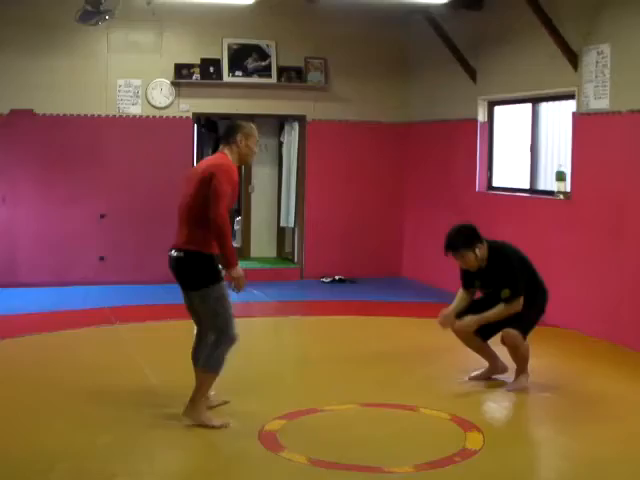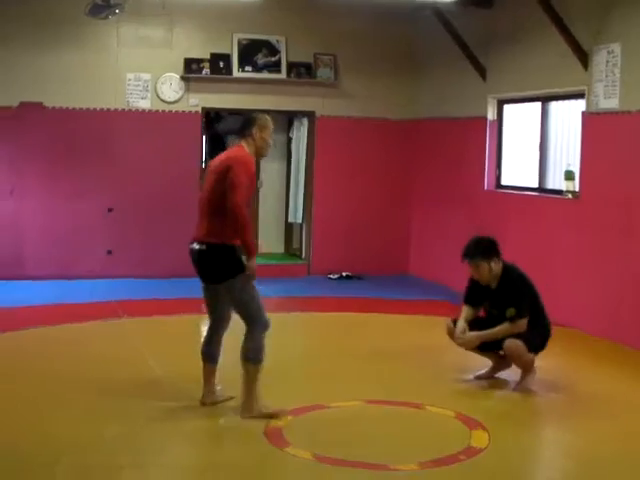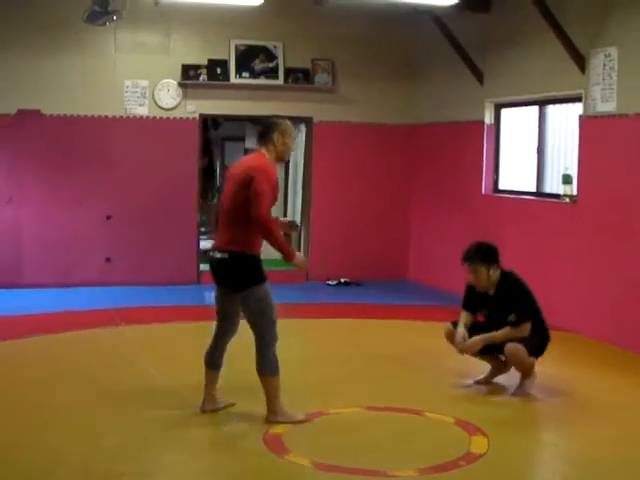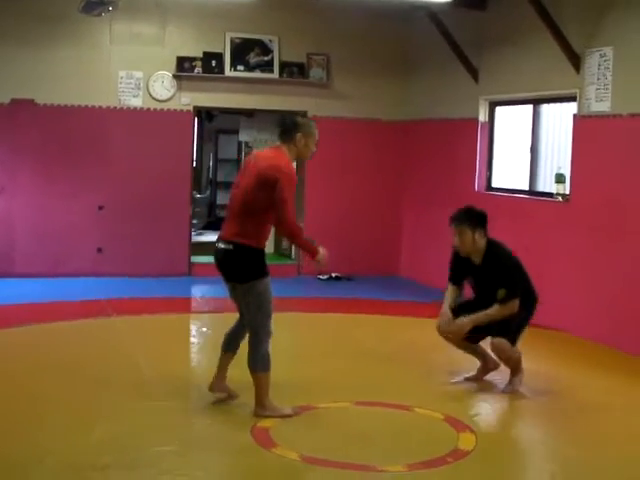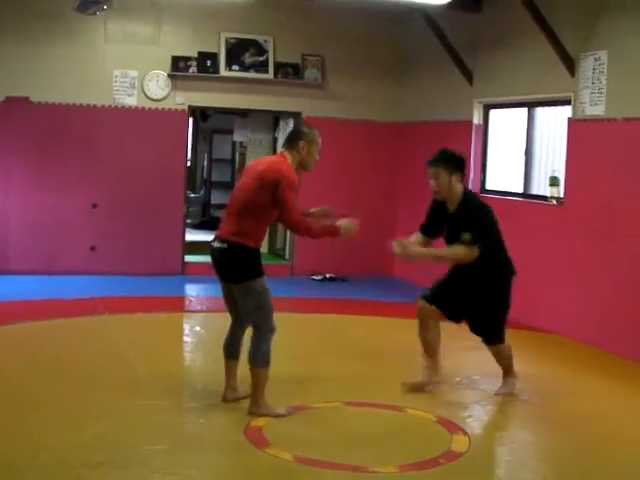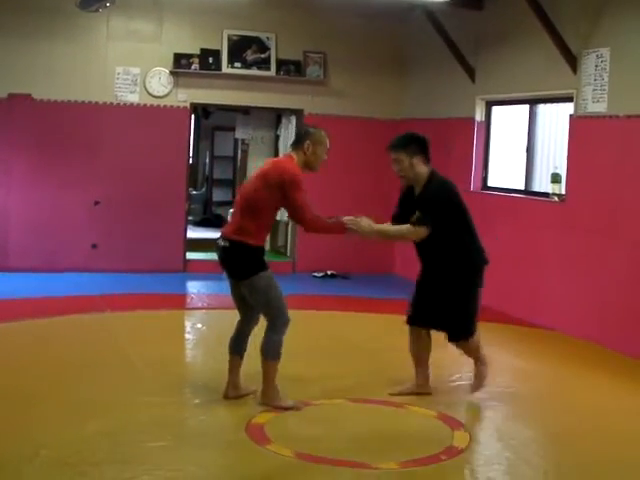
dt=0.3s
person 1, frame 1
left shoulder: (206, 165)
right shoulder: (225, 168)
right elbow: (218, 218)
left wrist: (221, 260)
right wrist: (232, 263)
left hip: (183, 256)
right hip: (197, 260)
left knee: (208, 329)
right knee: (226, 336)
left ankle: (201, 397)
right ankle: (196, 407)
person 1, frame 2
left shoulder: (224, 159)
right shoulder: (242, 161)
right elbow: (237, 209)
left wrist: (242, 247)
right wrist: (251, 253)
left hip: (203, 249)
right hip: (220, 253)
left knee: (219, 322)
right knee: (258, 323)
left ankle: (209, 391)
right ankle: (251, 401)
person 1, frame 3
left shoulder: (241, 165)
right shoulder: (263, 170)
right elbow: (260, 219)
left wrist: (276, 225)
right wrist: (290, 254)
left hip: (221, 257)
right hip: (242, 262)
left knee: (225, 329)
right knee: (267, 337)
left ankle: (210, 398)
right ankle: (275, 410)
person 1, frame 4
left shoulder: (256, 158)
right shoulder: (283, 170)
right elbow: (286, 222)
left wrist: (292, 226)
right wrist: (314, 251)
left hip: (227, 248)
right hip: (246, 254)
left knee: (247, 319)
right knee: (261, 332)
left ankle: (219, 380)
right ankle: (263, 404)
person 1, frame 5
left shoulder: (263, 165)
right shoulder: (284, 174)
right elbow: (294, 224)
left wrist: (313, 214)
right wrist: (336, 228)
left hip: (223, 249)
right hip: (240, 254)
left knee: (240, 321)
right knee: (264, 328)
left ankle: (230, 388)
right ankle: (259, 402)
person 1, frame 6
left shoulder: (277, 168)
right shoulder: (289, 172)
left elbow: (298, 216)
right elbow: (306, 220)
left wrist: (339, 223)
right wrist: (344, 226)
left hip: (232, 247)
right hip: (244, 251)
left knee: (249, 317)
right knee: (278, 319)
left ankle: (233, 385)
right ankle: (270, 392)
person 2, frame 1
left shoulder: (506, 259)
right shoulder: (468, 262)
left elbow: (515, 304)
right elbow: (467, 291)
left wrist: (477, 320)
right wrist: (452, 310)
left hip: (529, 300)
left knee: (510, 334)
right knee: (457, 324)
left ankle: (522, 372)
right ankle: (495, 364)
person 2, frame 2
left shoulder: (516, 282)
right shoulder: (477, 279)
left elbow: (518, 325)
right elbow: (470, 307)
left wrist: (479, 337)
right wrist: (462, 323)
left hip: (532, 330)
left knee: (511, 346)
right knee: (453, 329)
left ankle: (528, 370)
right ankle: (499, 361)
person 2, frame 3
left shoulder: (514, 288)
right shoulder: (475, 286)
left elbow: (522, 329)
right elbow: (468, 311)
left wrist: (482, 339)
right wrist: (462, 328)
left hip: (531, 335)
left knee: (513, 350)
right knee: (451, 331)
left ankle: (528, 373)
right ankle: (498, 365)
person 2, frame 4
left shoulder: (503, 260)
right shoulder: (460, 254)
left elbow: (510, 306)
right elbow: (454, 285)
left wrist: (471, 321)
right wrist: (446, 309)
left hip: (518, 305)
right hip: (485, 301)
left knee: (499, 343)
right knee: (445, 326)
left ankle: (517, 372)
right ankle: (487, 361)
person 2, frame 5
left shoulder: (476, 209)
right shoulder: (439, 205)
left elbow: (469, 252)
right elbow: (426, 235)
left wrist: (425, 253)
right wrist: (408, 245)
left hip: (493, 276)
right hip: (463, 272)
left knee: (492, 337)
right knee: (426, 309)
left ankle: (509, 376)
right ankle: (431, 374)
person 2, frame 6
left shoulder: (439, 191)
right shoulder: (410, 192)
left elbow: (416, 232)
right elbow: (396, 225)
left wrist: (372, 229)
right wrist: (366, 226)
left hip: (464, 268)
right hip: (435, 267)
left knee: (460, 334)
right knee: (417, 324)
left ankle: (479, 362)
right ankle: (421, 382)
